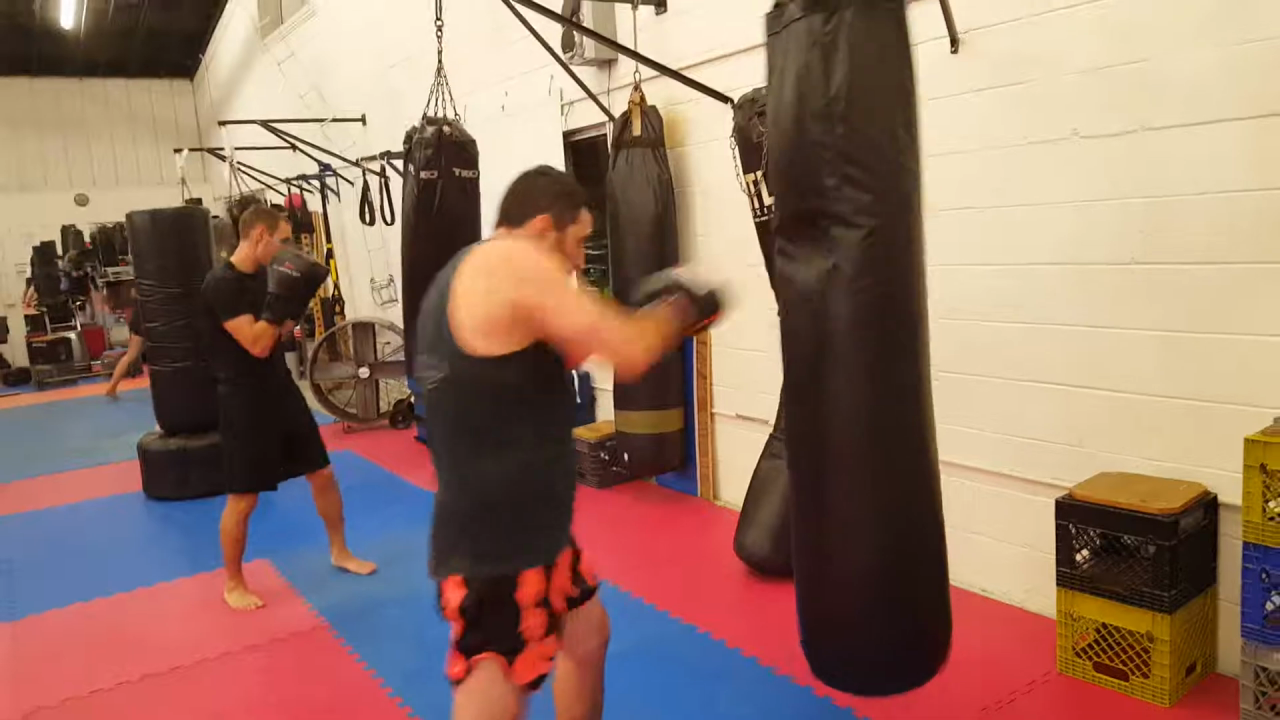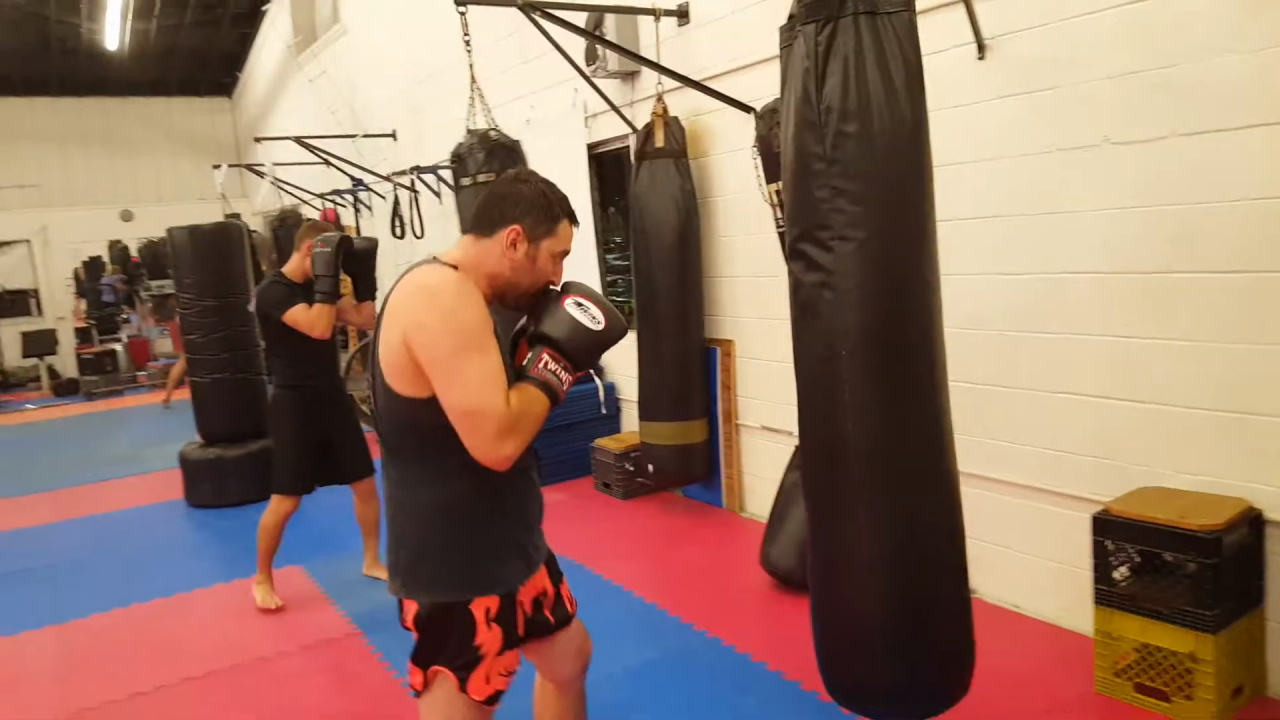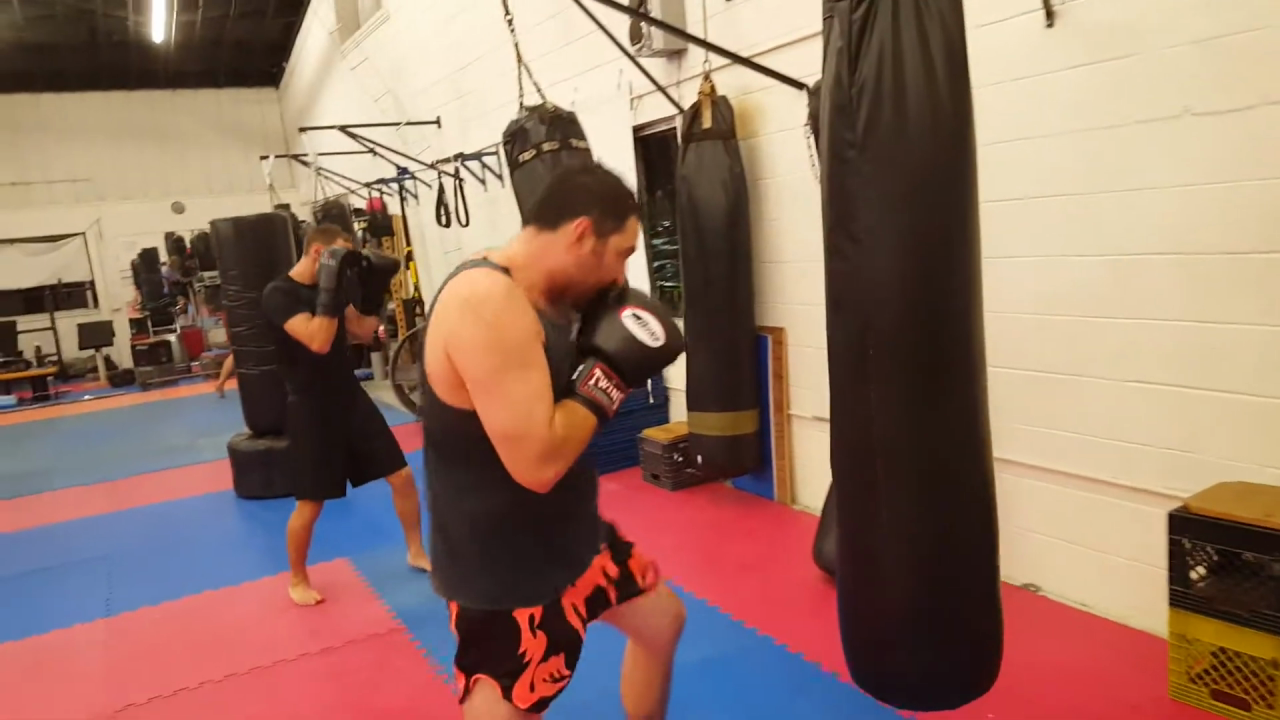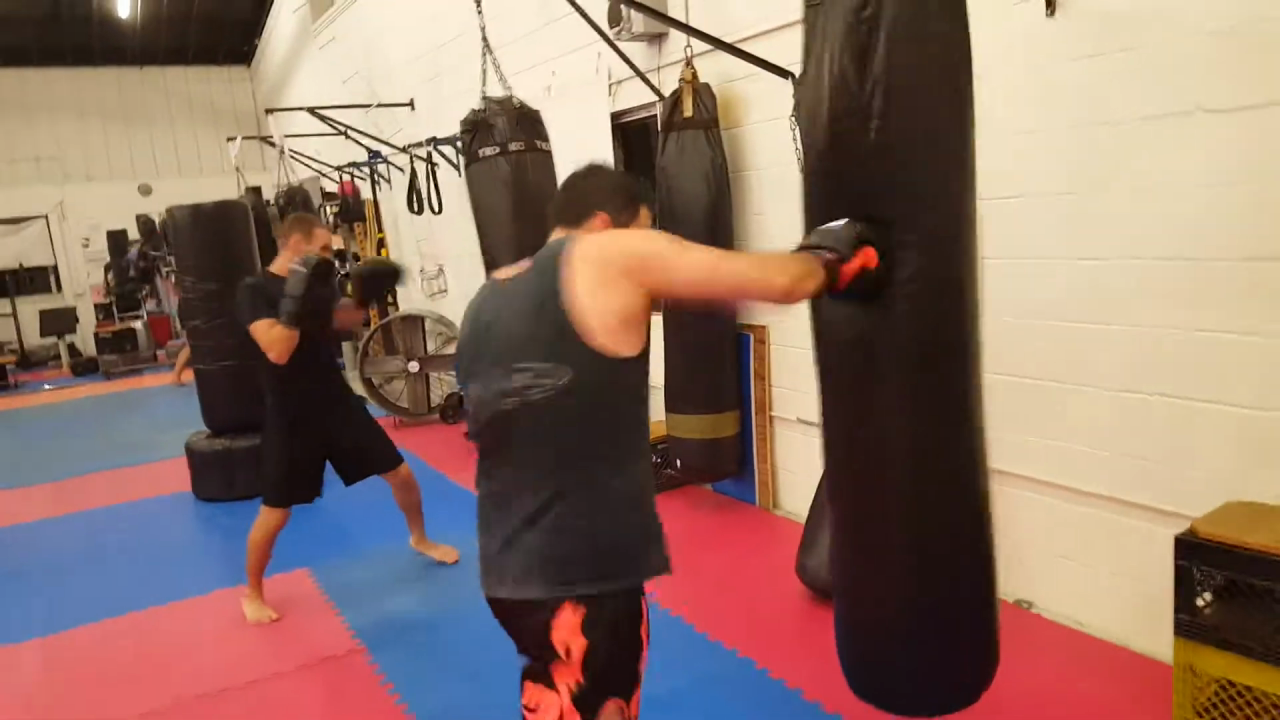
dt=0.4s
person 1, frame 1
left shoulder: (451, 285)
right shoulder: (514, 262)
right elbow: (631, 352)
left wrist: (561, 347)
right wrist: (678, 304)
left hip: (523, 527)
right hip: (498, 542)
left knee: (586, 632)
person 1, frame 2
left shoulder: (458, 293)
right shoulder: (441, 293)
right elbow: (496, 442)
left wrist: (539, 346)
right wrist: (557, 358)
left hip: (506, 543)
right hip: (457, 567)
left knee: (568, 657)
person 1, frame 3
left shoulder: (539, 290)
right shoulder: (486, 302)
right elbow: (538, 461)
right wrist: (610, 371)
left hip: (572, 536)
right hip: (507, 570)
left knee: (660, 618)
person 1, frame 4
left shoulder: (488, 303)
right shoulder: (610, 255)
right elbow: (769, 280)
right wrist: (832, 254)
left hip: (512, 563)
right hip: (585, 567)
person 2, frame 1
left shoulder: (265, 275)
right shoulder: (222, 283)
right elbow: (258, 345)
left wrist: (299, 293)
right wrist: (280, 295)
left hip: (281, 391)
right hip: (244, 401)
left knee: (323, 474)
right knee: (243, 498)
left ankle: (339, 552)
right ankle: (234, 584)
person 2, frame 2
left shoulder: (320, 282)
right shoulder: (274, 290)
left elbow: (366, 320)
right elbow: (320, 329)
left wrist: (362, 273)
right wrist: (325, 273)
left hip: (333, 398)
right hip: (295, 404)
left knee: (366, 485)
right knee: (286, 500)
left ankle: (372, 562)
right ankle: (262, 579)
person 2, frame 3
left shoulder: (327, 284)
right shoulder: (279, 295)
left elbow: (362, 333)
right elbow: (318, 342)
left wrist: (372, 289)
right wrist: (330, 285)
left hip: (351, 398)
right hip: (312, 410)
left knee: (402, 476)
right knee: (310, 504)
left ankle: (416, 553)
right ankle: (297, 579)
person 2, frame 4
left shoulder: (318, 278)
right shoulder: (255, 291)
left elbow: (346, 320)
right elbow: (278, 352)
left wrist: (368, 294)
right wrist: (294, 294)
left hip: (339, 401)
right hip: (291, 412)
left knee: (401, 475)
right knee: (276, 511)
left ankle: (421, 541)
right ankle: (252, 591)
